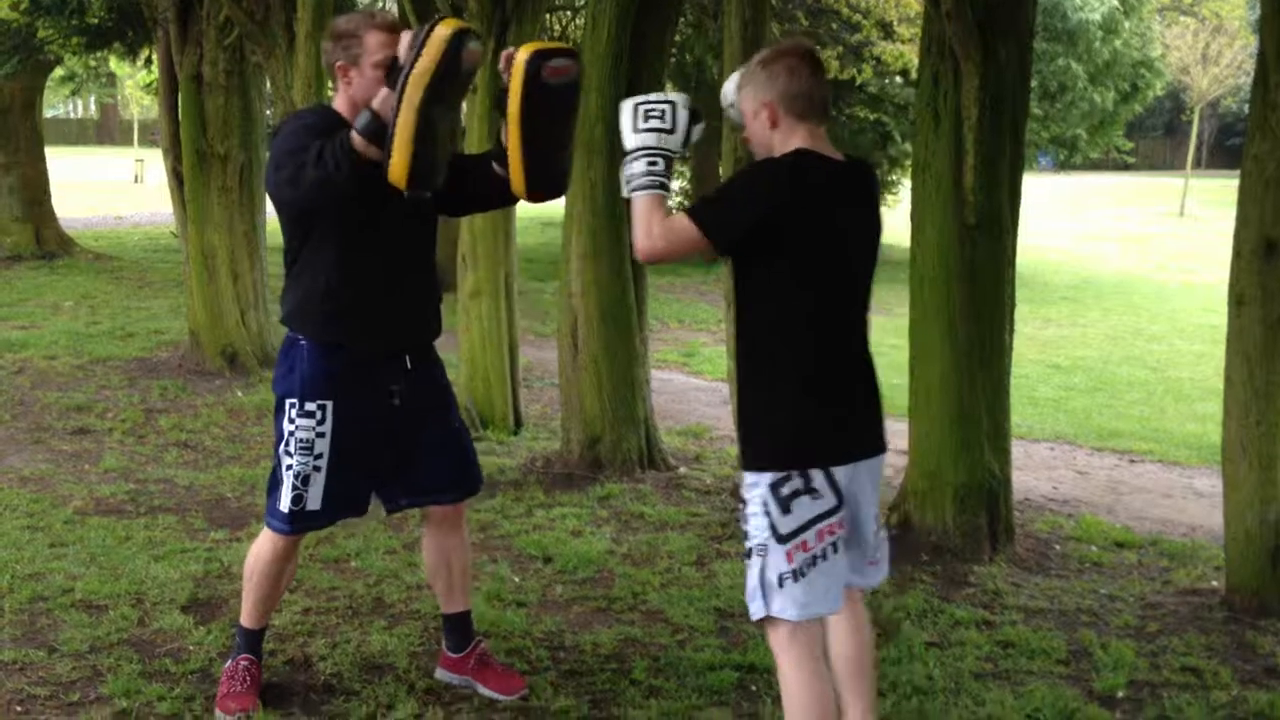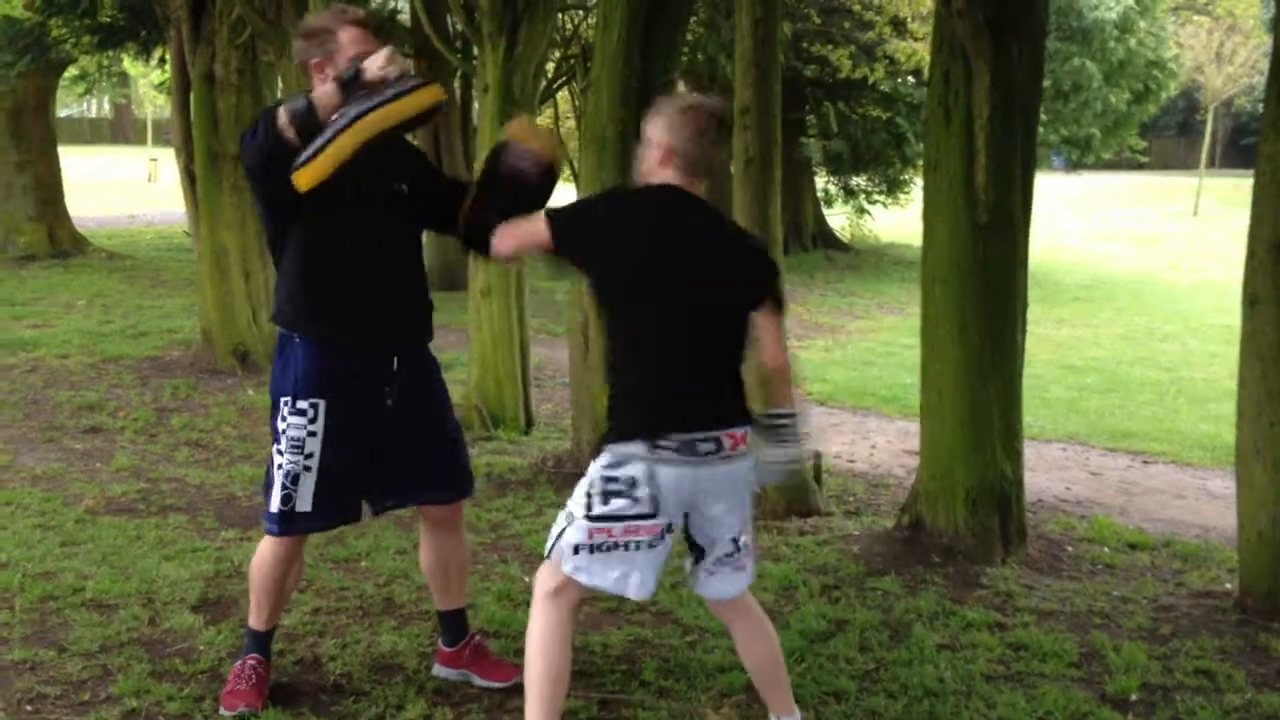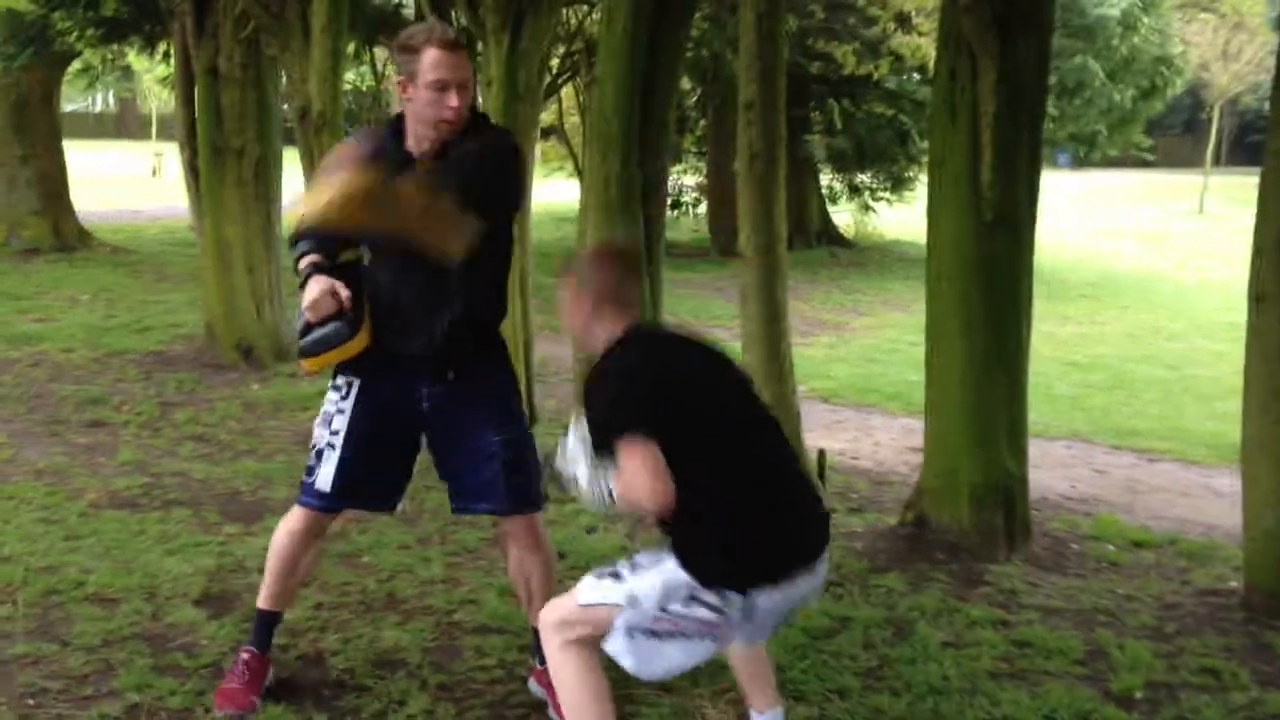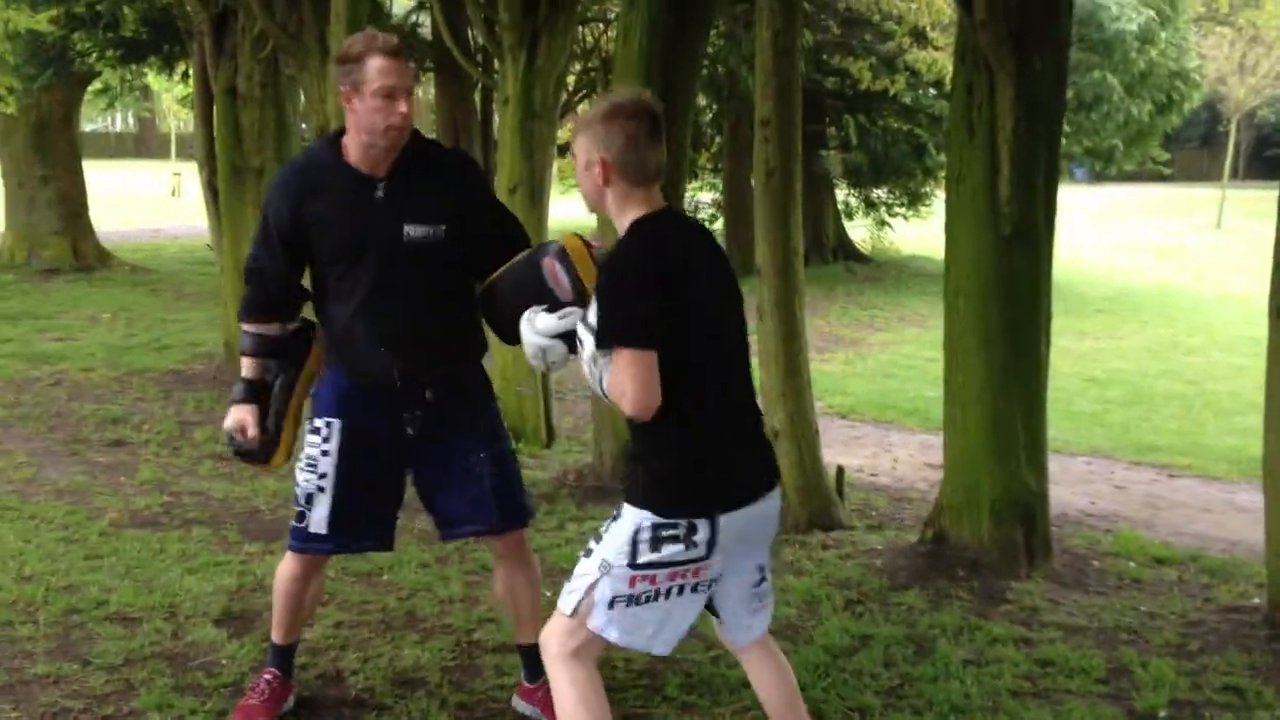
dt=1s
person 1, frame 1
right shoulder: (301, 138)
left elbow: (495, 183)
right elbow: (333, 178)
right wrist: (396, 94)
left hip: (409, 359)
right hip: (326, 363)
left knee: (446, 503)
right knee: (289, 522)
left ankle: (460, 651)
right ankle: (244, 659)
person 1, frame 2
left shoulder: (392, 150)
right shoulder: (288, 141)
left elbow: (459, 213)
right elbow: (260, 150)
left wrist: (508, 175)
right wrist: (353, 81)
left hip: (402, 359)
right hip: (319, 362)
left knee: (442, 505)
right knee: (289, 524)
left ankle: (457, 645)
right ankle: (255, 659)
person 1, frame 3
left shoulder: (492, 154)
right shoulder: (375, 150)
left elbow: (466, 222)
right elbow: (320, 229)
right wrist: (319, 275)
left hip: (471, 367)
right hip: (381, 362)
left knee: (519, 517)
right knee: (313, 508)
left ankle: (550, 662)
right ankle: (256, 652)
person 1, frame 4
left shoulder: (453, 178)
right shoulder: (304, 185)
left elbow: (507, 263)
right elbow: (270, 291)
right wrist: (250, 390)
left hip: (454, 391)
right hip: (354, 390)
left knee: (506, 538)
right knee: (309, 545)
person 2, frame 1
left shoulder: (770, 185)
right shoulder: (858, 183)
left elbow: (651, 242)
left wrist: (646, 153)
left hip: (791, 447)
right hip: (855, 437)
left knee: (789, 629)
right knee: (843, 598)
person 2, frame 2
left shoulder: (613, 211)
right shoulder: (740, 245)
left elbow: (506, 243)
right elbow: (774, 359)
right wrist: (782, 427)
left hip: (646, 451)
right hip: (723, 449)
left knee: (552, 596)
right knee: (731, 599)
person 2, frame 3
left shoulder: (615, 377)
right shoulder: (694, 354)
left elbow: (654, 493)
left wrist: (594, 475)
left hip: (734, 573)
right hip: (803, 554)
left knee: (562, 625)
person 2, frame 4
left shoulder: (630, 264)
right shoulder: (695, 240)
left elbow: (639, 399)
left wrist: (592, 359)
right wrist: (583, 328)
left hip: (686, 506)
right hip: (753, 489)
left knee: (565, 647)
right knee: (747, 636)
